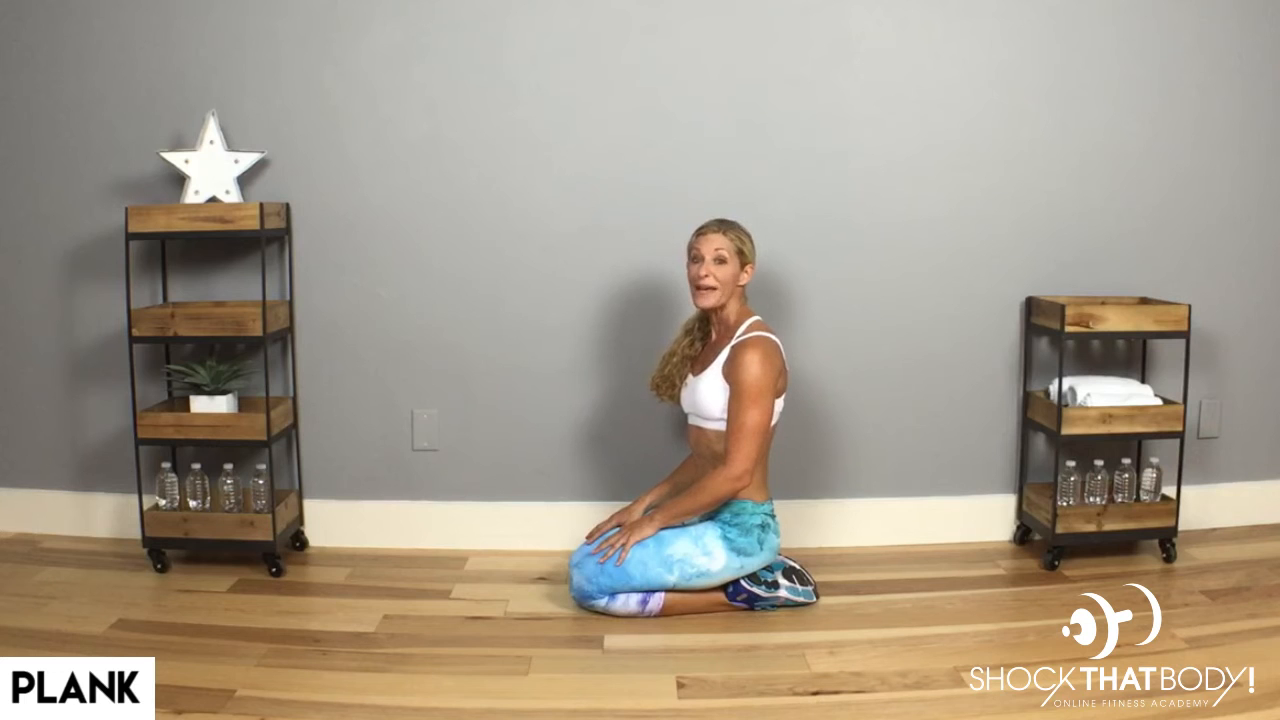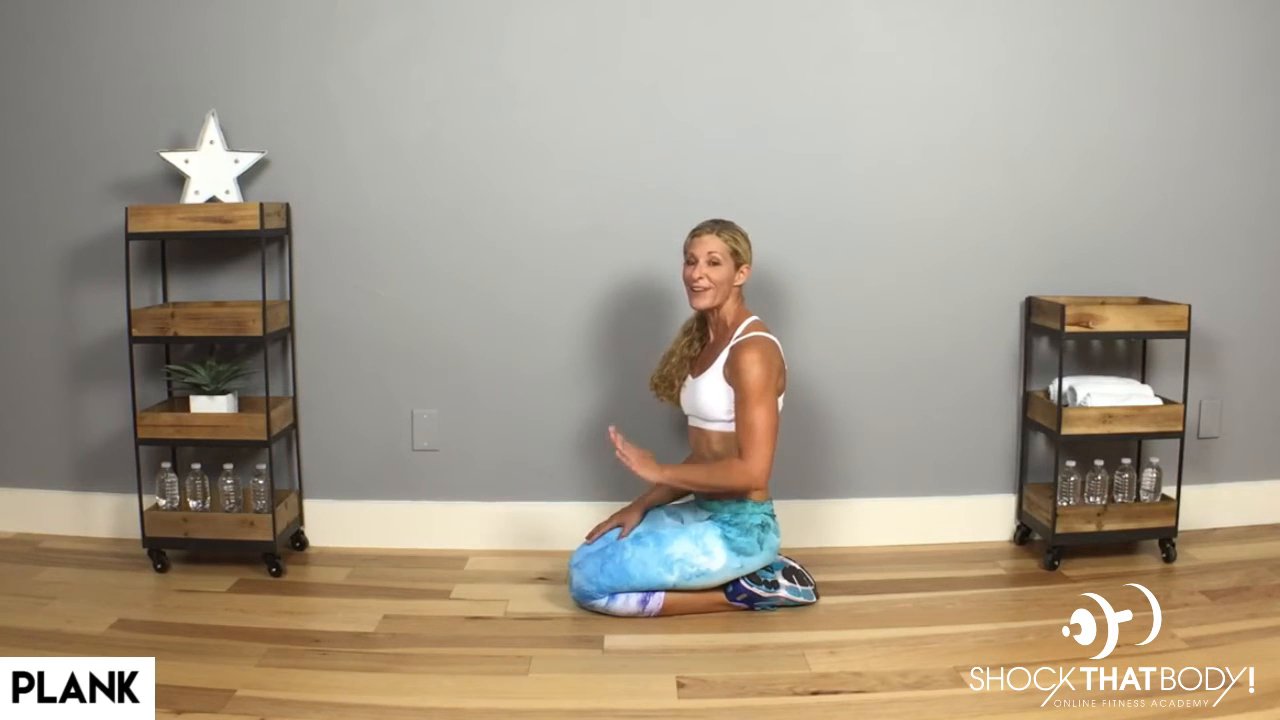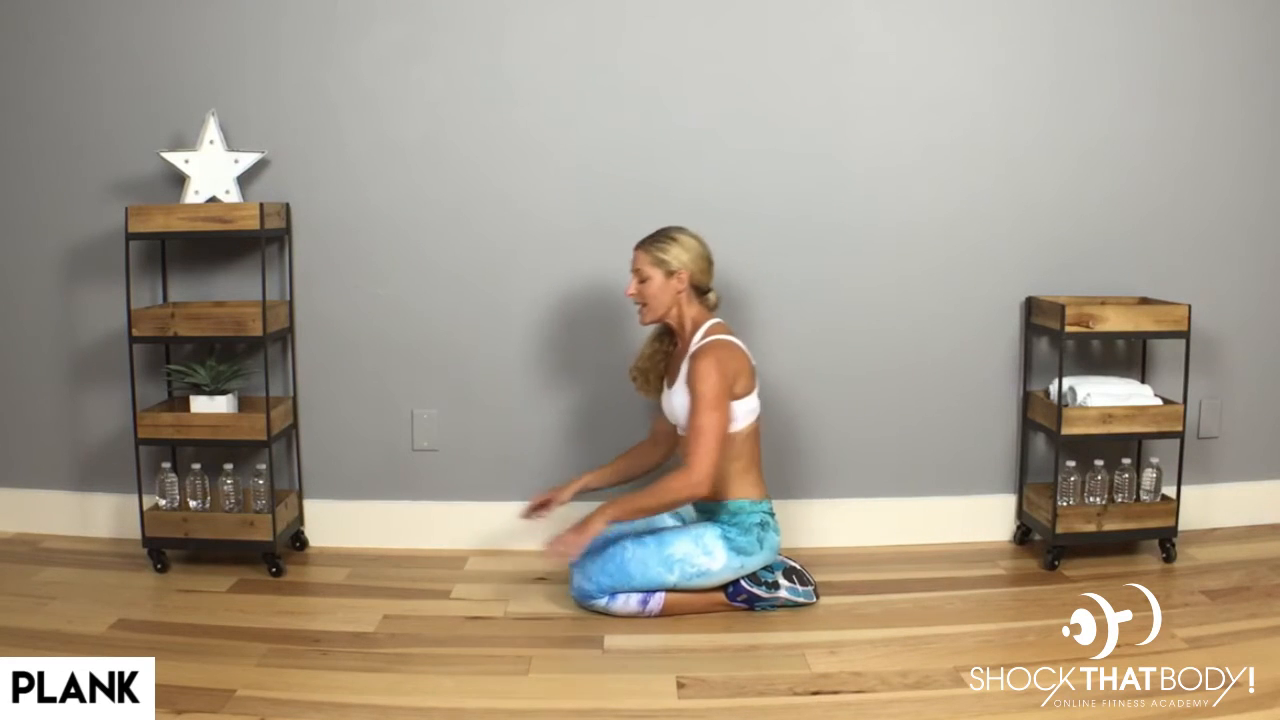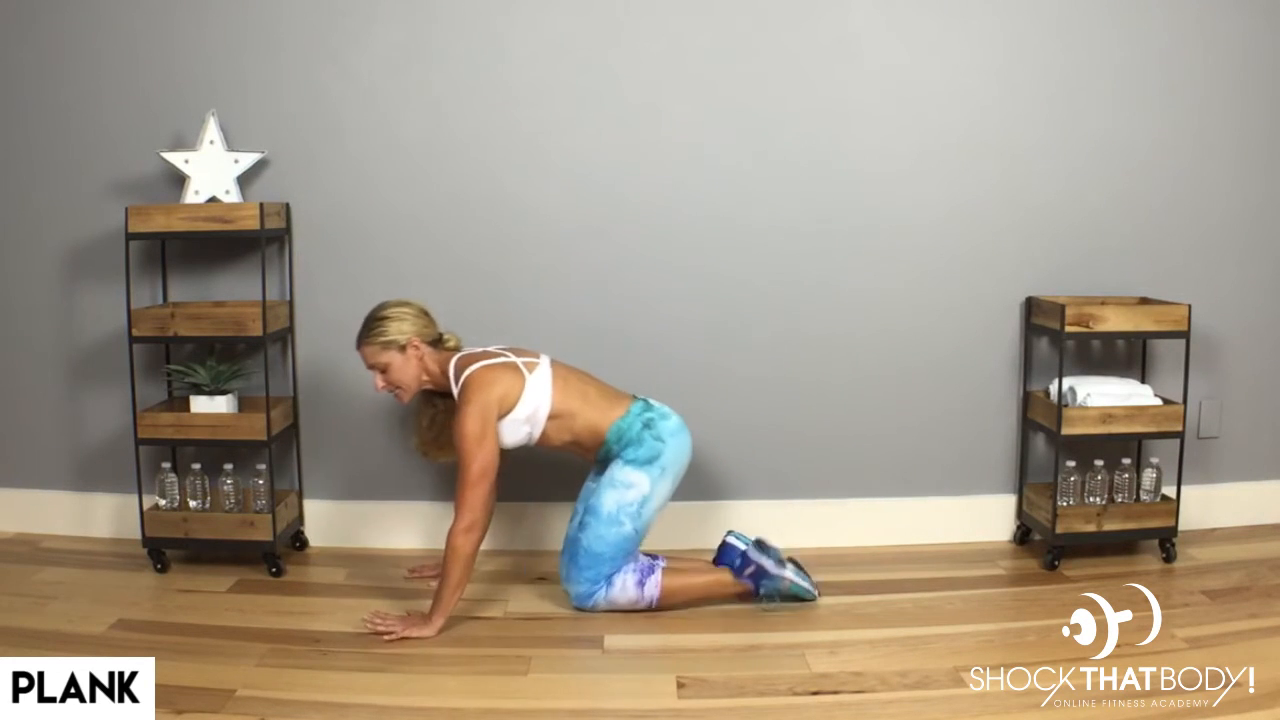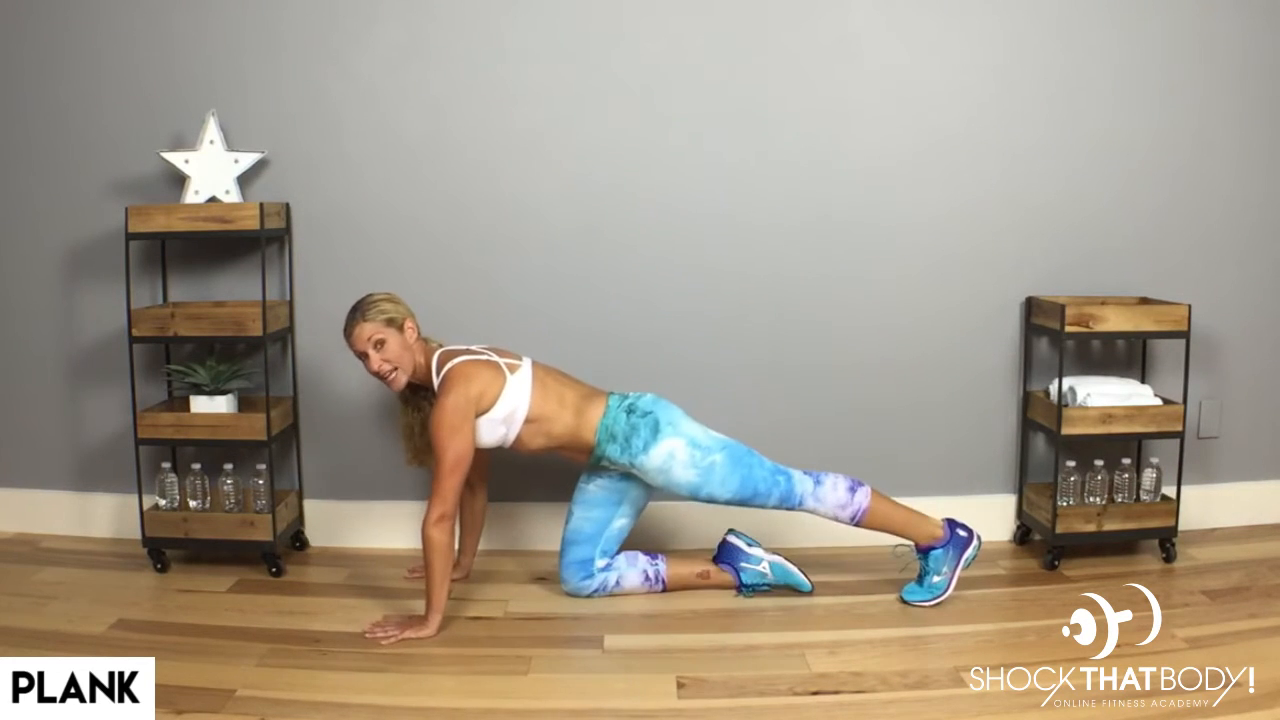
dt=1s
person 1, frame 1
left shoulder: (753, 351)
right shoulder: (705, 339)
left elbow: (736, 472)
left wrist: (654, 519)
right wrist: (645, 502)
left hip: (739, 528)
right hip: (709, 513)
left knee: (589, 580)
right knee: (586, 558)
left ankle: (743, 592)
right ankle: (753, 573)
person 1, frame 2
left shoulder: (752, 350)
right shoulder: (704, 340)
left elbow: (753, 470)
left wrist: (660, 472)
right wrist: (644, 502)
left hip: (739, 528)
right hip: (708, 513)
left knee: (589, 581)
right knee: (588, 557)
left ankle: (742, 592)
right ankle: (752, 573)
person 1, frame 3
left shoulder: (712, 357)
right shoulder: (677, 347)
left elbow: (697, 479)
right elbow: (658, 445)
left wrist: (603, 515)
right wrist: (578, 485)
left hip: (738, 529)
right hip: (705, 515)
left knee: (591, 582)
right knee: (589, 555)
left ankle: (740, 590)
right ankle: (744, 569)
person 1, frame 4
left shoulder: (475, 397)
right shoulder: (469, 372)
left elbow: (468, 523)
right elbow: (484, 492)
left wrist: (432, 619)
right wrist: (454, 564)
left hip: (648, 441)
right hip: (631, 444)
left knee: (587, 589)
right knee: (584, 569)
left ankle: (748, 575)
right ankle: (732, 562)
person 1, frame 5
left shoulder: (453, 392)
right shoulder: (453, 373)
left elbow: (439, 515)
right elbow: (474, 484)
left wrist: (430, 619)
right wrist: (463, 562)
left hip: (641, 432)
right hip: (613, 457)
left knee: (784, 487)
right knee: (582, 576)
left ankle: (943, 537)
right ankle: (735, 568)
